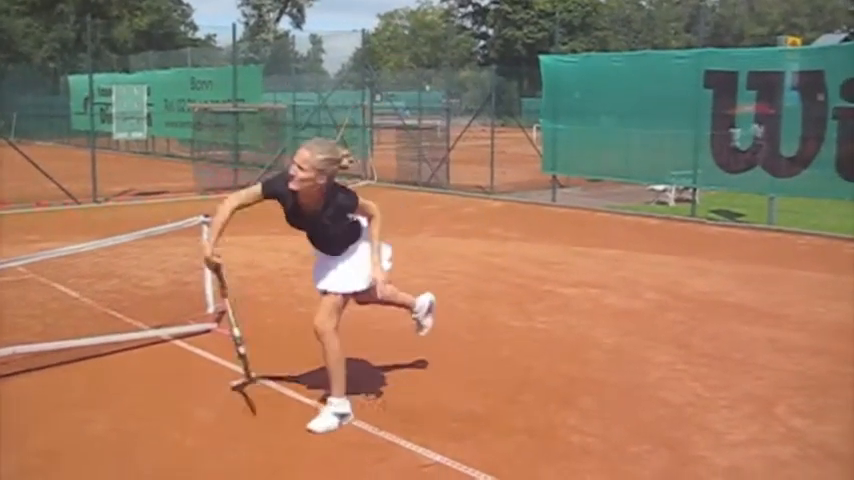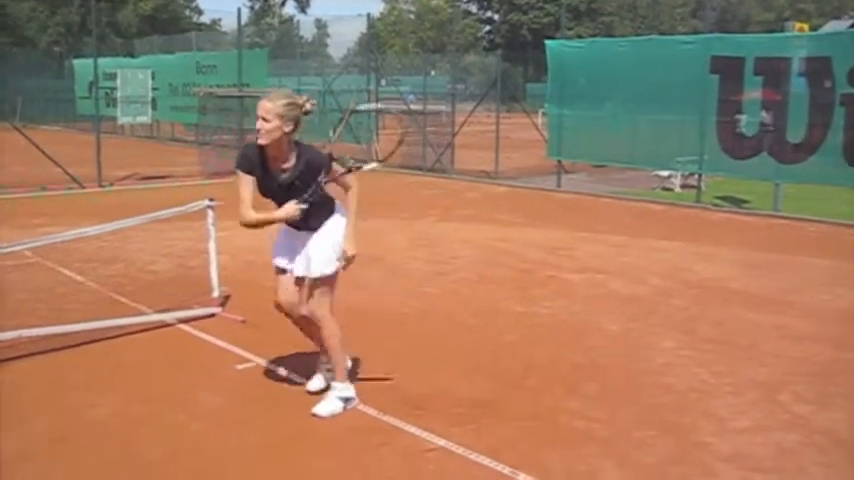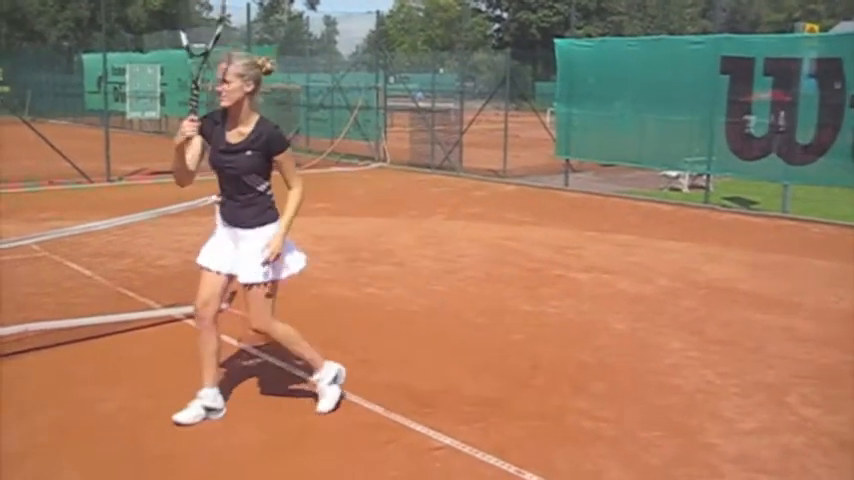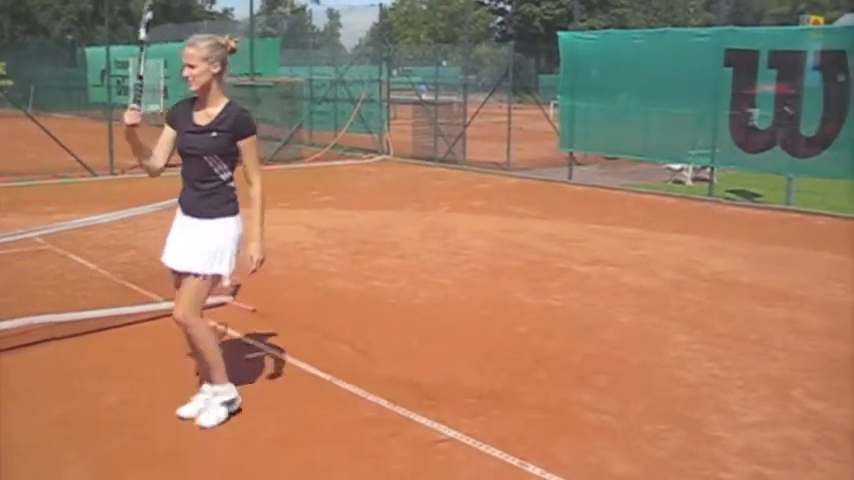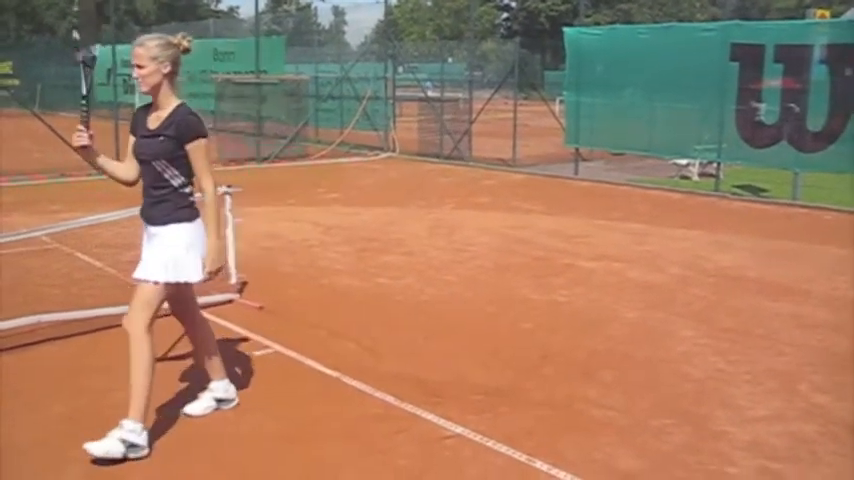
dt=0.3s
person 1, frame 1
left shoulder: (339, 197)
right shoulder: (283, 185)
left elbow: (374, 213)
right elbow: (231, 202)
left wrist: (376, 267)
right wrist: (211, 242)
left hip: (352, 251)
right hip: (327, 253)
left knee: (323, 324)
right knee: (363, 297)
left ankle: (338, 403)
right ankle: (419, 303)
person 1, frame 2
left shoulder: (312, 159)
right shoulder: (250, 157)
left elbow: (350, 186)
right elbow: (245, 217)
left wrist: (348, 234)
right wrist: (276, 215)
left hip: (324, 230)
right hip: (291, 231)
left knee: (320, 310)
right knee: (286, 303)
left ankle: (343, 388)
right ankle: (331, 362)
person 1, frame 3
left shoulder: (269, 135)
right shoulder: (209, 125)
left elbow: (295, 188)
right elbow: (182, 180)
left wrist: (280, 236)
right wrist: (180, 145)
left hip: (261, 233)
right hip: (228, 230)
left knee: (261, 322)
right knee: (204, 309)
left ankle: (327, 371)
right ankle: (209, 396)
person 1, frame 4
left shoulder: (237, 119)
right shoulder: (180, 112)
left elbow: (255, 182)
right elbow: (155, 165)
left wrist: (257, 237)
right wrist: (132, 134)
left hip: (217, 226)
right hip: (185, 221)
left knee: (185, 314)
right knee: (192, 312)
left ankle: (218, 391)
right ankle: (218, 388)
person 1, frame 5
left shoulder: (187, 122)
right shoulder: (141, 117)
left elbow: (207, 187)
right elbow: (130, 175)
left wrist: (214, 246)
right wrist: (90, 153)
left hip: (178, 233)
right hip: (154, 230)
left knee: (135, 324)
right knee: (187, 313)
left ankle: (133, 432)
right ankle: (221, 387)
